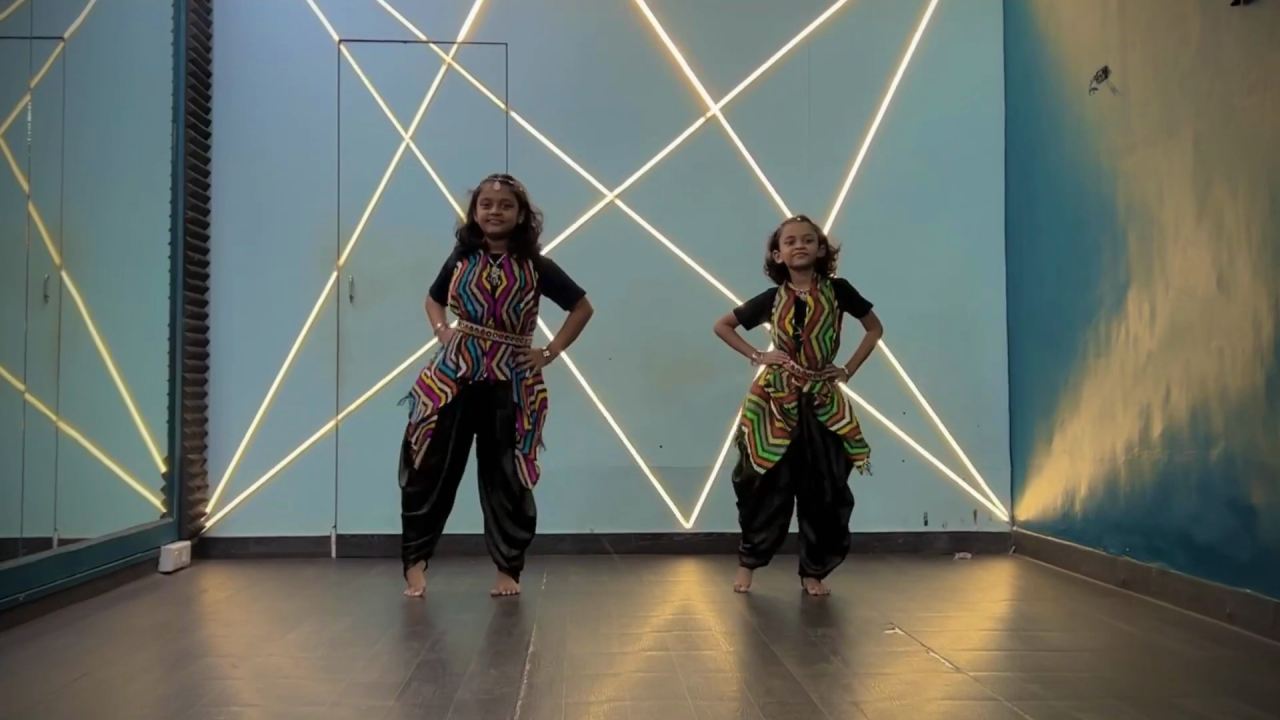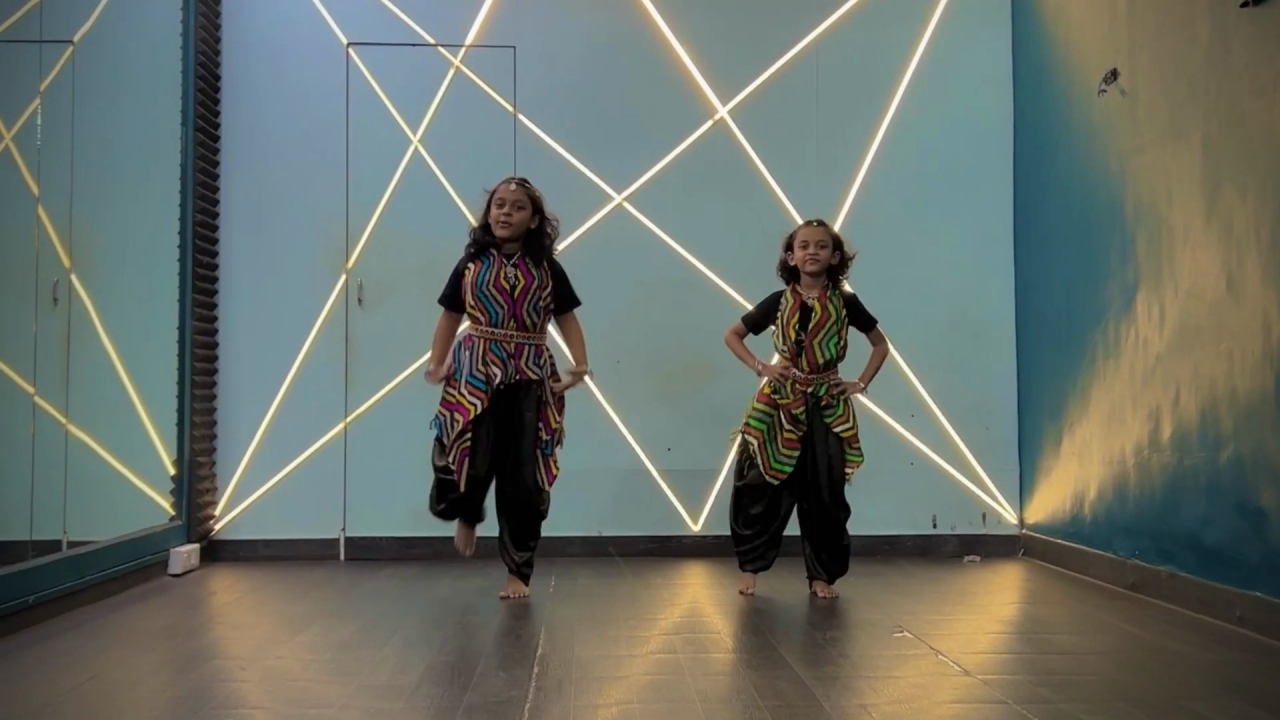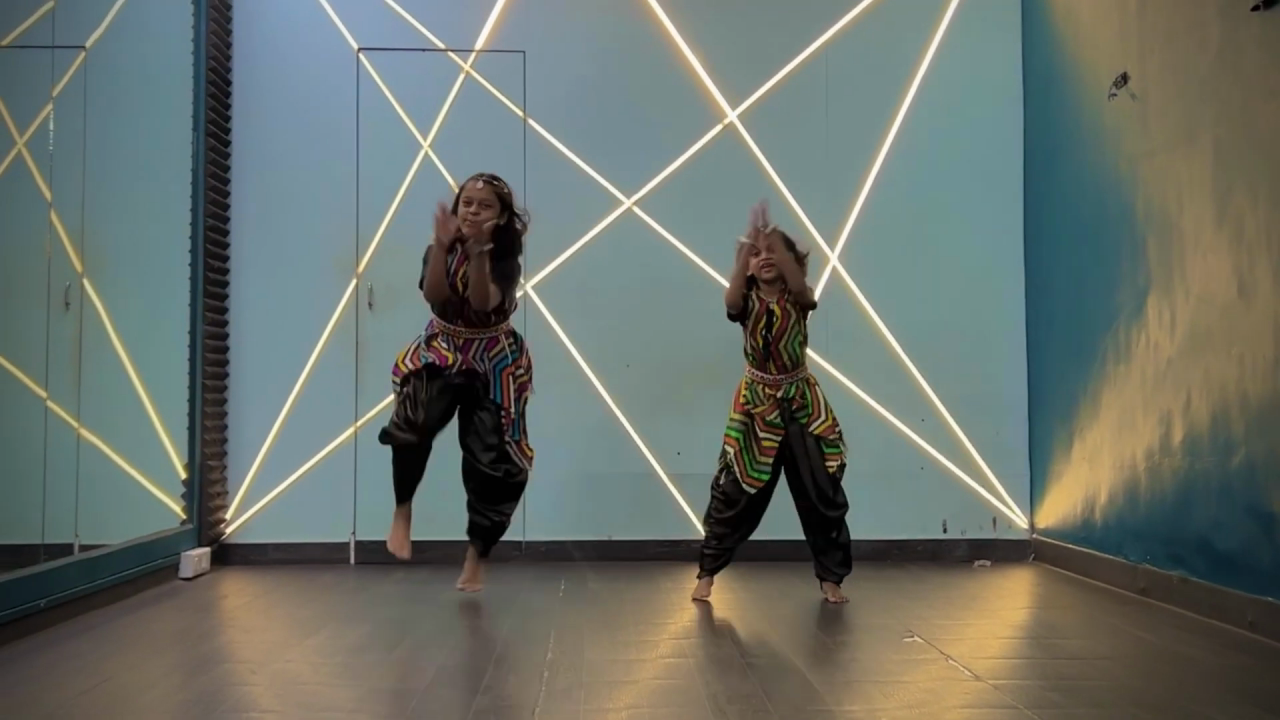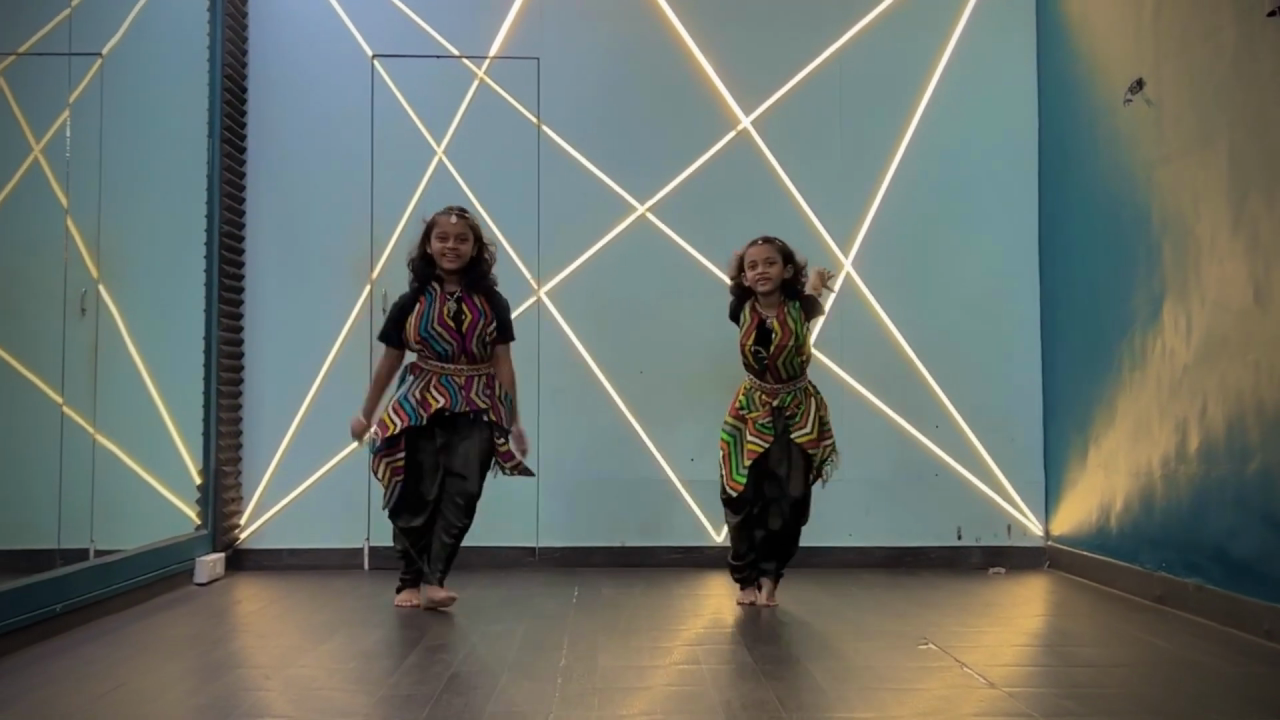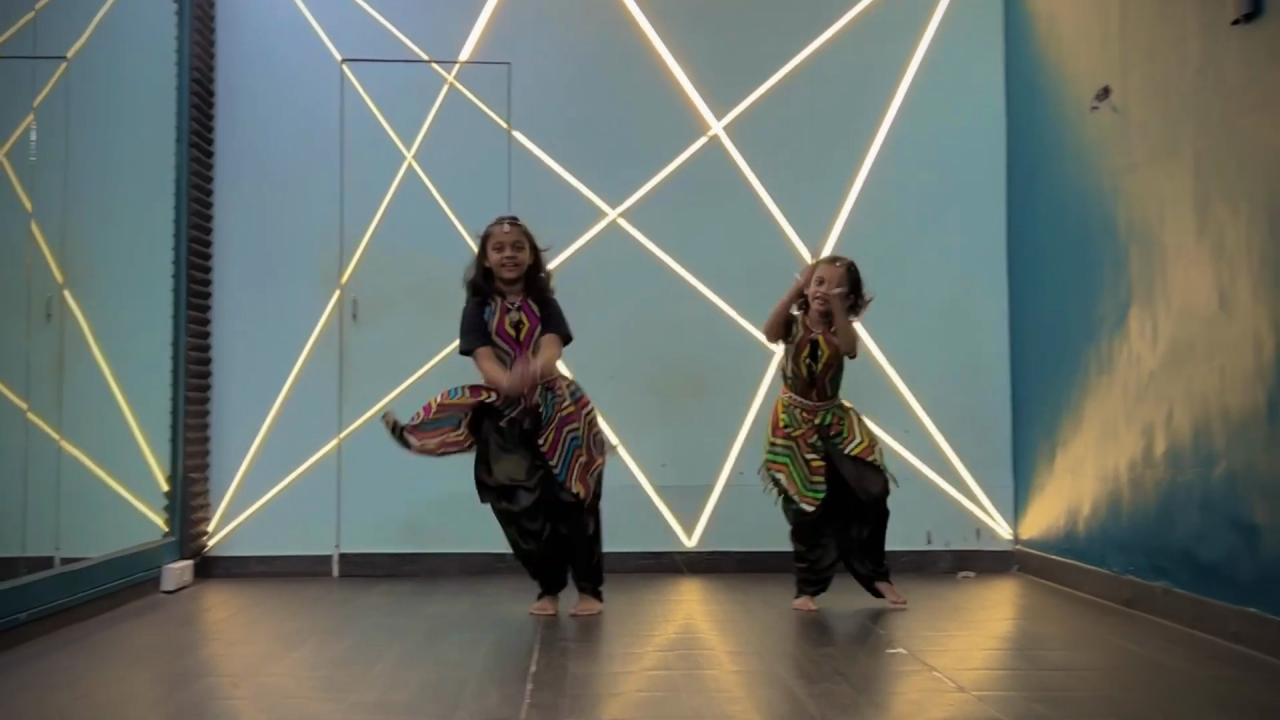
dt=0.5s
person 1, frame 1
left shoulder: (535, 267)
right shoulder: (461, 260)
left elbow: (582, 307)
right elbow: (434, 300)
left wrist: (551, 351)
right wrist: (441, 330)
left hip: (512, 381)
right hip: (455, 376)
left knee: (506, 476)
right knee: (432, 469)
left ankle: (508, 568)
right ankle: (415, 561)
person 1, frame 2
left shoulder: (546, 268)
right shoulder: (471, 264)
left elbow: (567, 317)
right elbow: (448, 316)
left wrist: (580, 361)
right wrist: (437, 362)
left hip: (528, 379)
right hip: (476, 373)
left knee: (526, 478)
right knee: (468, 462)
left ankle: (518, 570)
right ankle: (467, 517)
person 1, frame 3
left shoulder: (504, 261)
right shoulder: (439, 253)
left elbow: (483, 302)
right elbow: (435, 294)
left wrist: (478, 253)
right wrist: (441, 244)
left hip: (492, 363)
right hip: (441, 353)
left knee: (491, 460)
right knee: (413, 423)
left ankle: (477, 551)
right ankle: (403, 508)
person 1, frame 4
left shoulder: (489, 297)
right shoulder: (413, 297)
left elbow: (503, 360)
right elbow: (389, 357)
left wrist: (512, 420)
right wrist: (367, 411)
left hip: (479, 402)
right hip: (424, 406)
left knee: (461, 489)
right knee: (418, 496)
left ankle: (435, 581)
right ankle: (411, 582)
person 1, frame 5
left shoulder: (545, 303)
right shoulder: (478, 306)
left elbow: (552, 349)
right elbow: (483, 360)
left wrist: (537, 370)
right wrist: (506, 382)
left hip: (552, 407)
right hip: (502, 411)
left knee: (570, 499)
right knee: (518, 497)
left ankle: (589, 591)
right ankle: (548, 587)
person 2, frame 1
left shoulder: (838, 291)
right shoulder: (771, 299)
left elbow: (874, 328)
right elbow: (722, 326)
left wrist: (848, 370)
right wrist: (756, 356)
left hip: (822, 400)
right hip: (776, 397)
left knee: (825, 489)
right knee: (765, 481)
left ankle: (814, 570)
right ankle: (749, 561)
person 2, frame 2
left shoulder: (844, 303)
right shoulder: (778, 302)
left elbow: (880, 343)
right elbow: (732, 335)
left wrist: (862, 382)
right wrist: (760, 368)
left hip: (828, 406)
right hip: (780, 403)
left knee: (824, 495)
right knee: (765, 486)
left ankle: (821, 573)
right ankle: (750, 565)
person 2, frame 3
left shoulder: (798, 300)
right shoulder: (745, 303)
left elbow: (803, 290)
right elbow: (731, 299)
left wrist: (776, 244)
right wrist: (745, 249)
left hip: (800, 402)
right hip: (756, 404)
left knee: (821, 492)
right knee: (736, 491)
left ankle: (830, 575)
right ankle: (709, 569)
person 2, frame 4
left shoulder: (801, 308)
right shoulder: (741, 310)
left hip: (797, 409)
right hip: (753, 409)
left knee: (790, 495)
right knee: (745, 495)
left ankle: (771, 574)
right ankle: (748, 579)
person 2, frame 5
left shoulder: (842, 330)
right shoulder: (792, 324)
left elbow: (849, 350)
right elbow: (771, 332)
left wrist: (836, 308)
right wrist: (794, 291)
left hip: (835, 423)
right hip: (793, 424)
left knee: (870, 494)
right knee: (810, 510)
left ankle: (875, 576)
right ankle: (807, 589)
